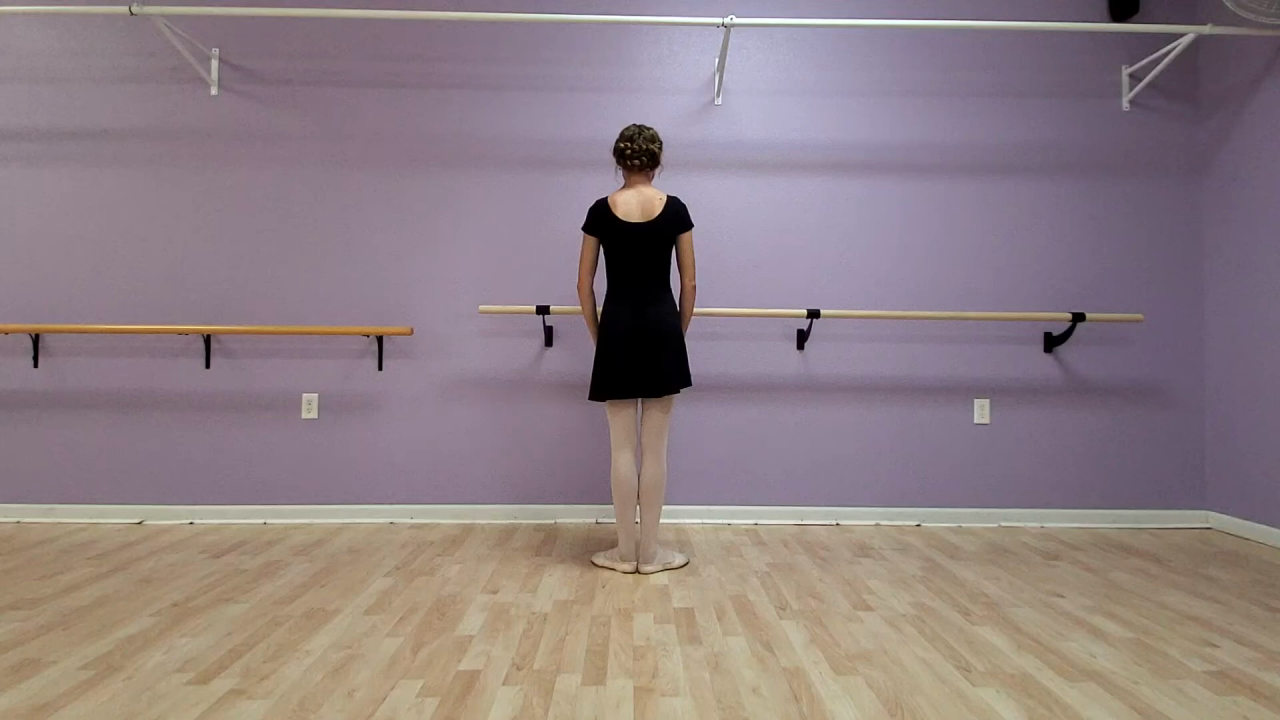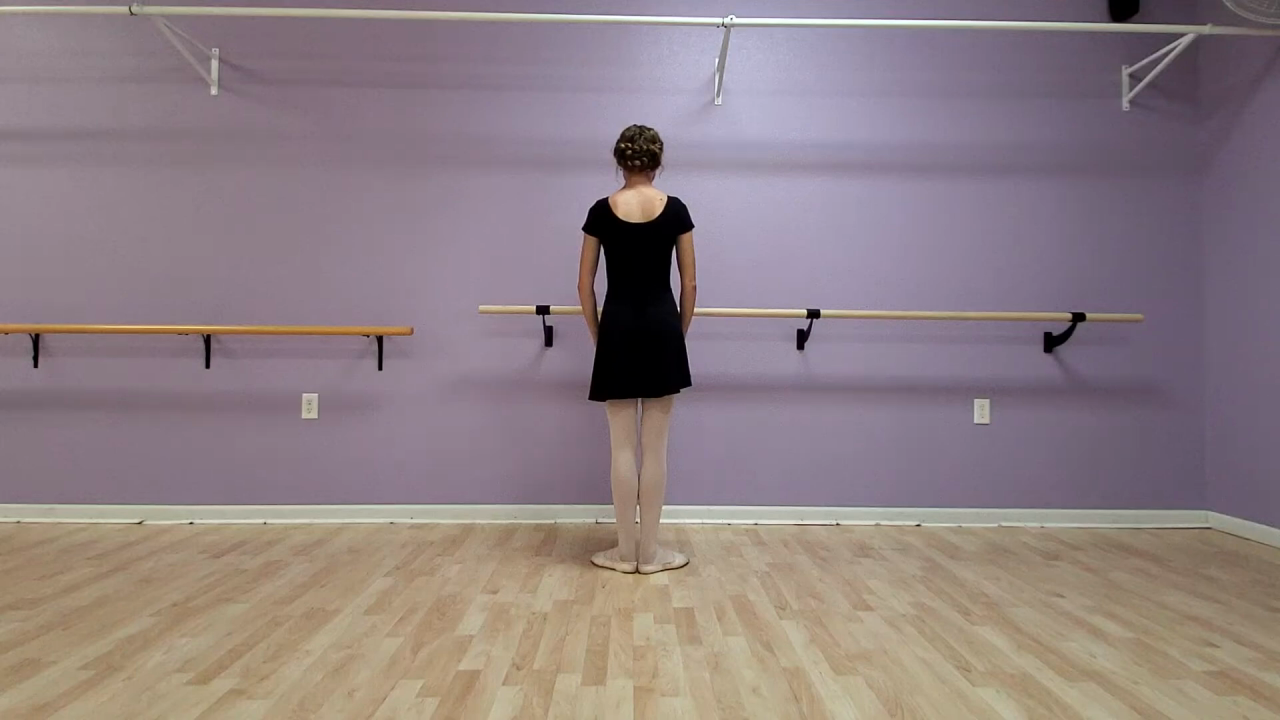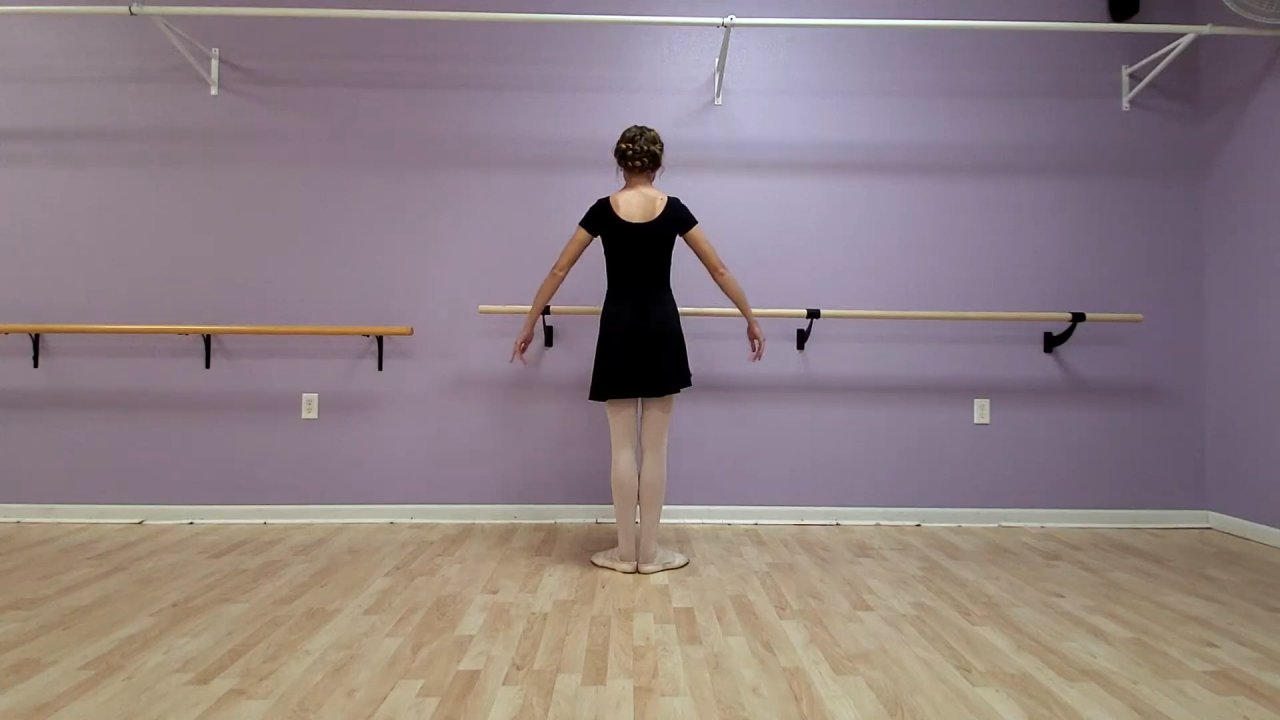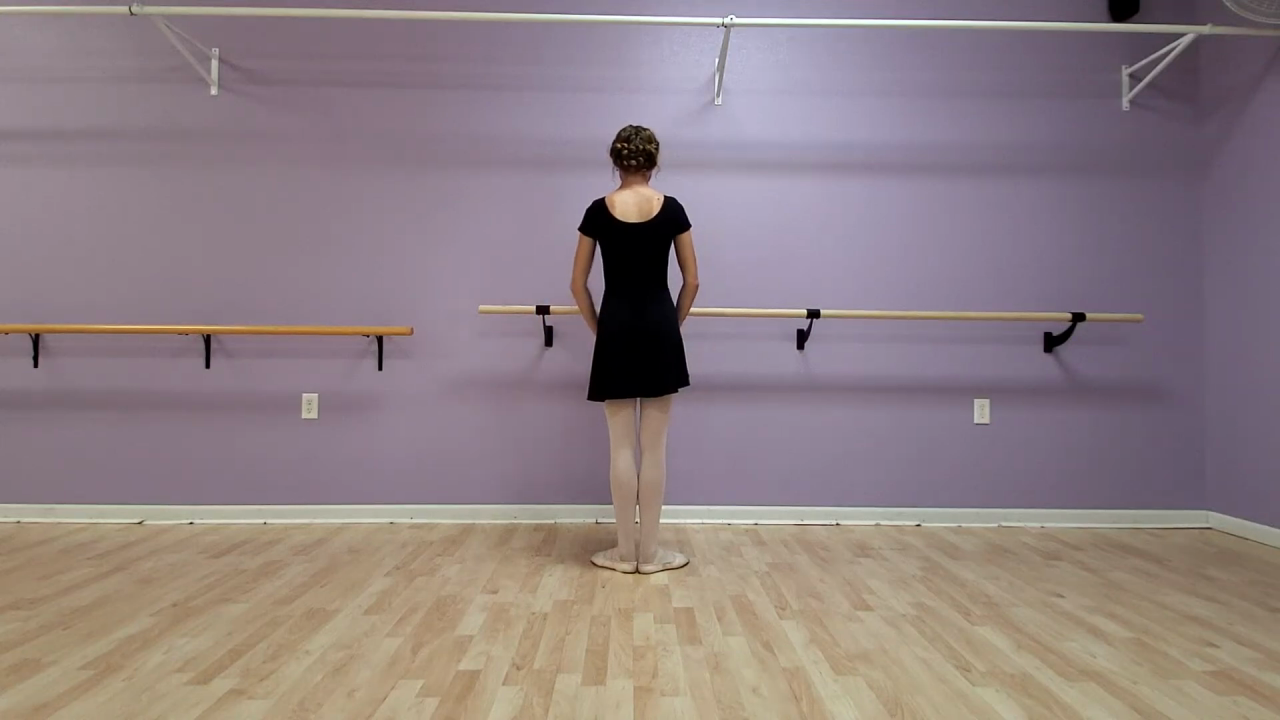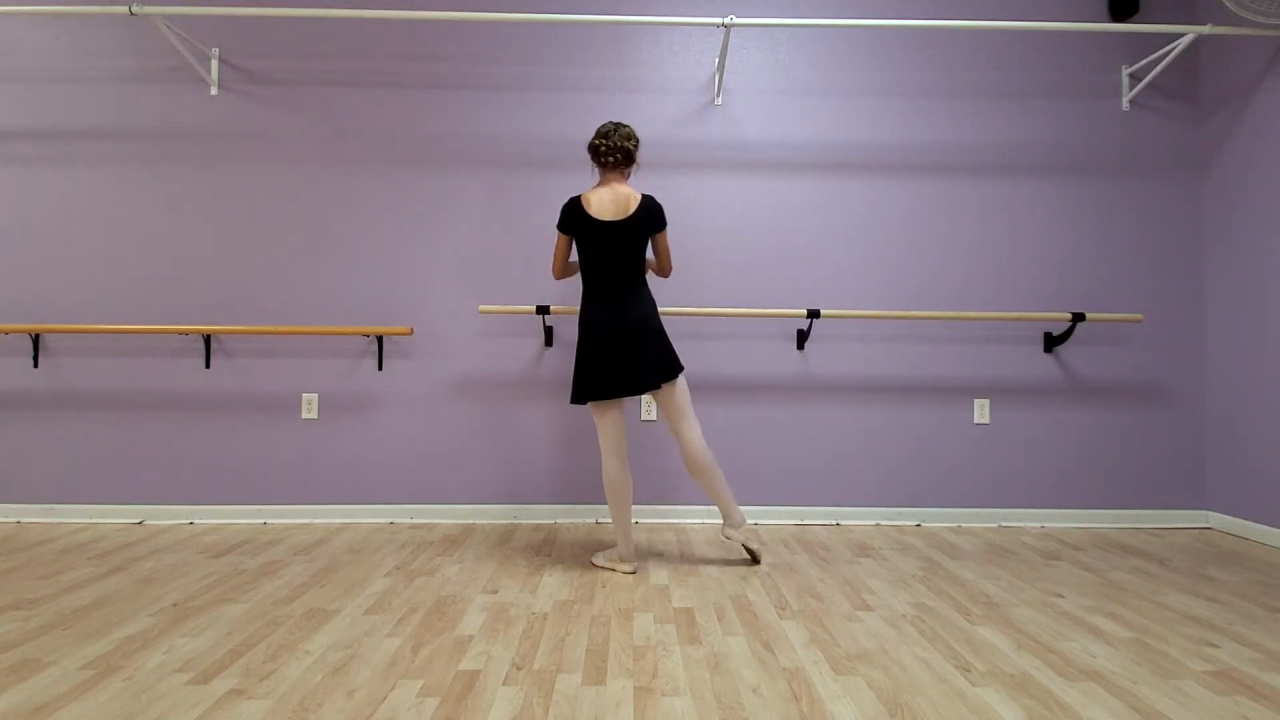
dt=1s
person 1, frame 1
left shoulder: (601, 210)
right shoulder: (674, 208)
left elbow: (584, 285)
right elbow: (688, 283)
left wrist: (597, 334)
right wrist: (679, 332)
left hip: (618, 326)
right hip: (661, 326)
left knee: (623, 447)
right knee: (654, 447)
left ankle: (625, 551)
right ankle: (650, 551)
person 1, frame 2
left shoulder: (602, 211)
right shoulder: (675, 209)
left elbow: (585, 286)
right elbow: (689, 284)
left wrist: (598, 336)
right wrist: (679, 334)
left hip: (619, 327)
right hip: (661, 327)
left knee: (623, 446)
right knee: (655, 447)
left ankle: (625, 551)
right ankle: (650, 551)
person 1, frame 3
left shoulder: (603, 209)
right shoulder: (674, 209)
left elbow: (559, 271)
right elbow: (718, 270)
left wrist: (529, 325)
right wrist: (751, 320)
left hip: (619, 329)
right hip: (661, 328)
left knee: (623, 445)
right knee: (654, 446)
left ankle: (624, 551)
right ankle: (649, 551)
person 1, frame 4
left shoulder: (598, 210)
right shoulder: (671, 209)
left elbow: (578, 283)
right elbow: (692, 281)
left wrist: (599, 330)
right wrist: (671, 326)
left hip: (617, 328)
right hip: (659, 328)
left knee: (622, 445)
right knee: (654, 446)
left ankle: (625, 551)
right ankle: (650, 551)
person 1, frame 5
left shoulder: (575, 208)
right shoulder: (649, 207)
left elbow: (559, 271)
right elbow: (664, 269)
left hip: (599, 331)
right hip: (641, 325)
left knee: (612, 447)
right knee: (686, 427)
left ankle: (624, 551)
right ankle: (734, 520)
